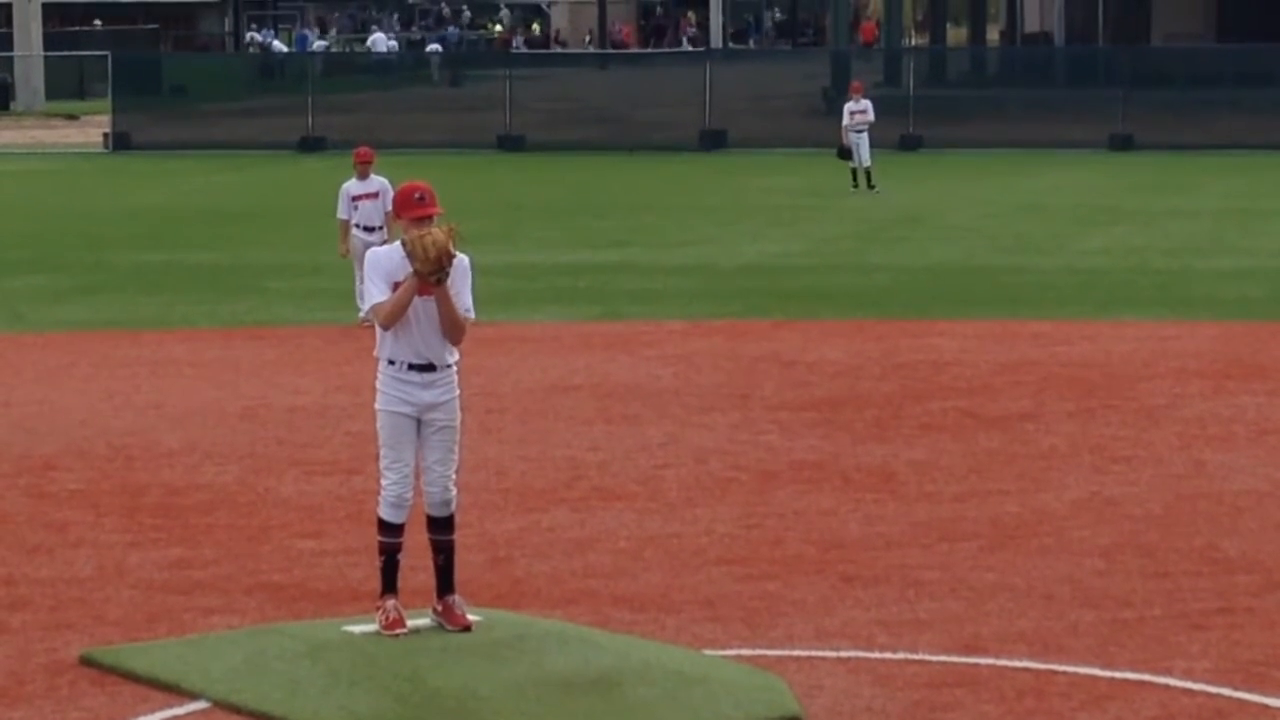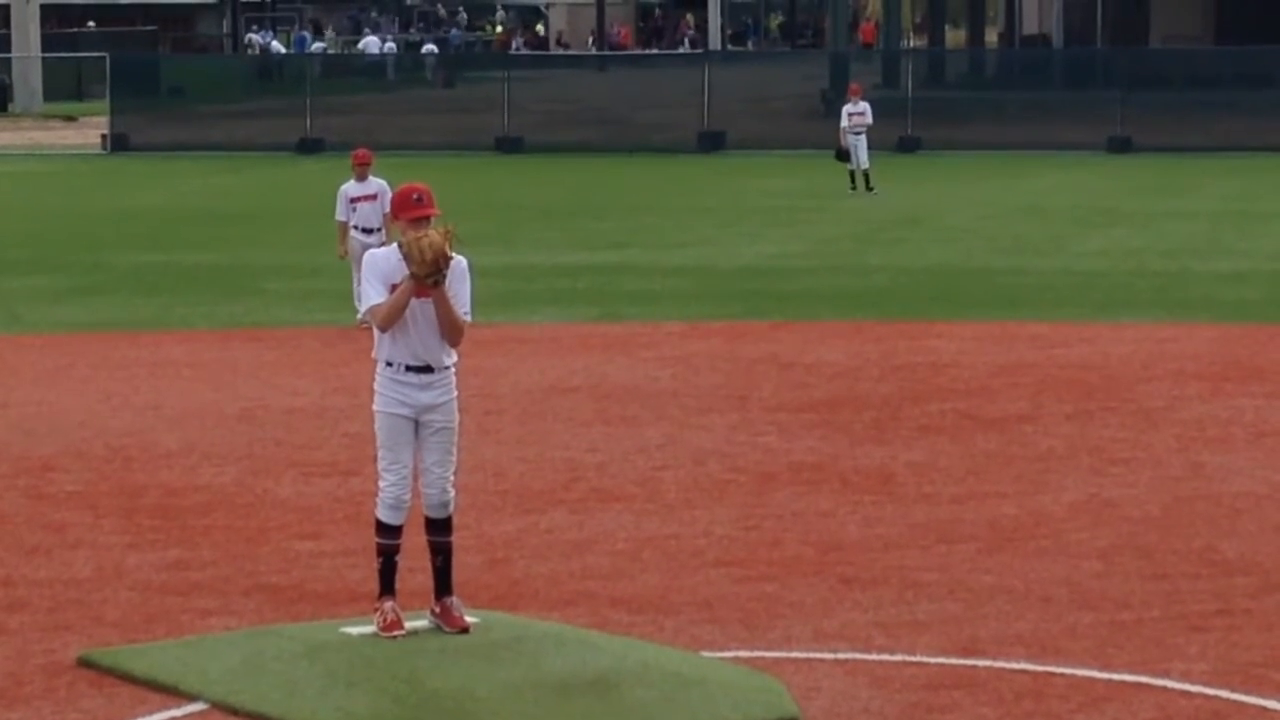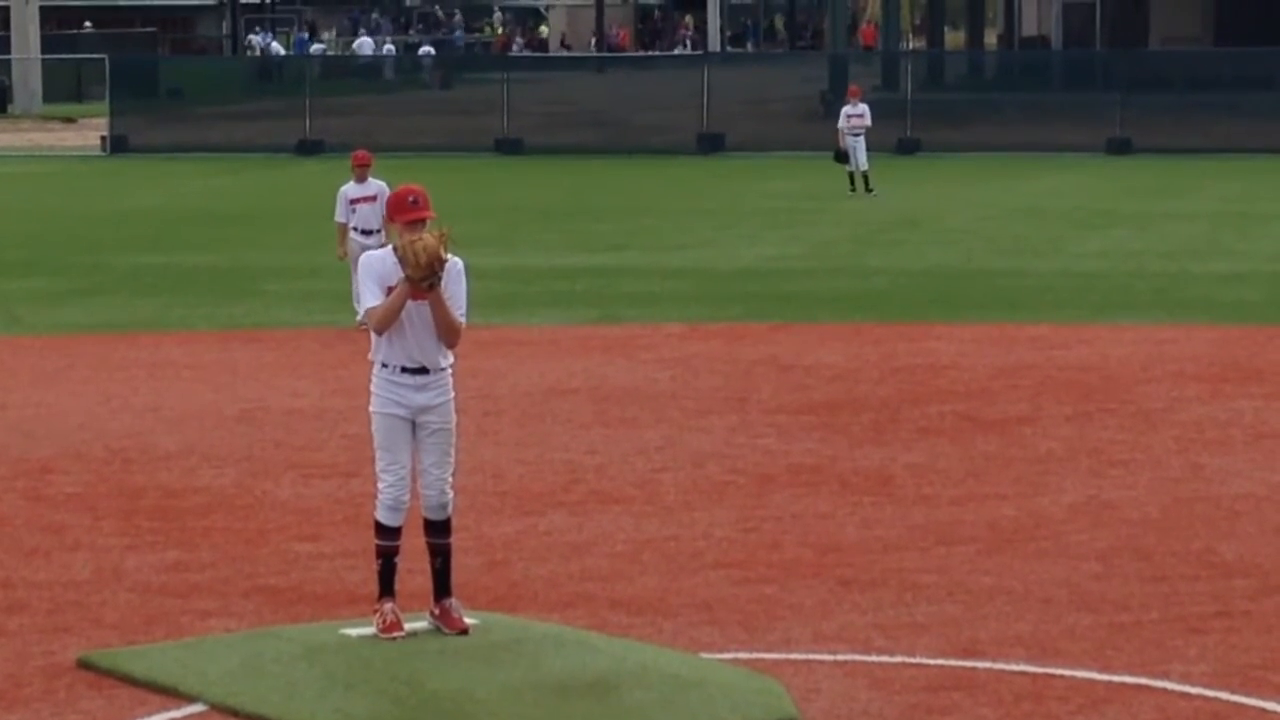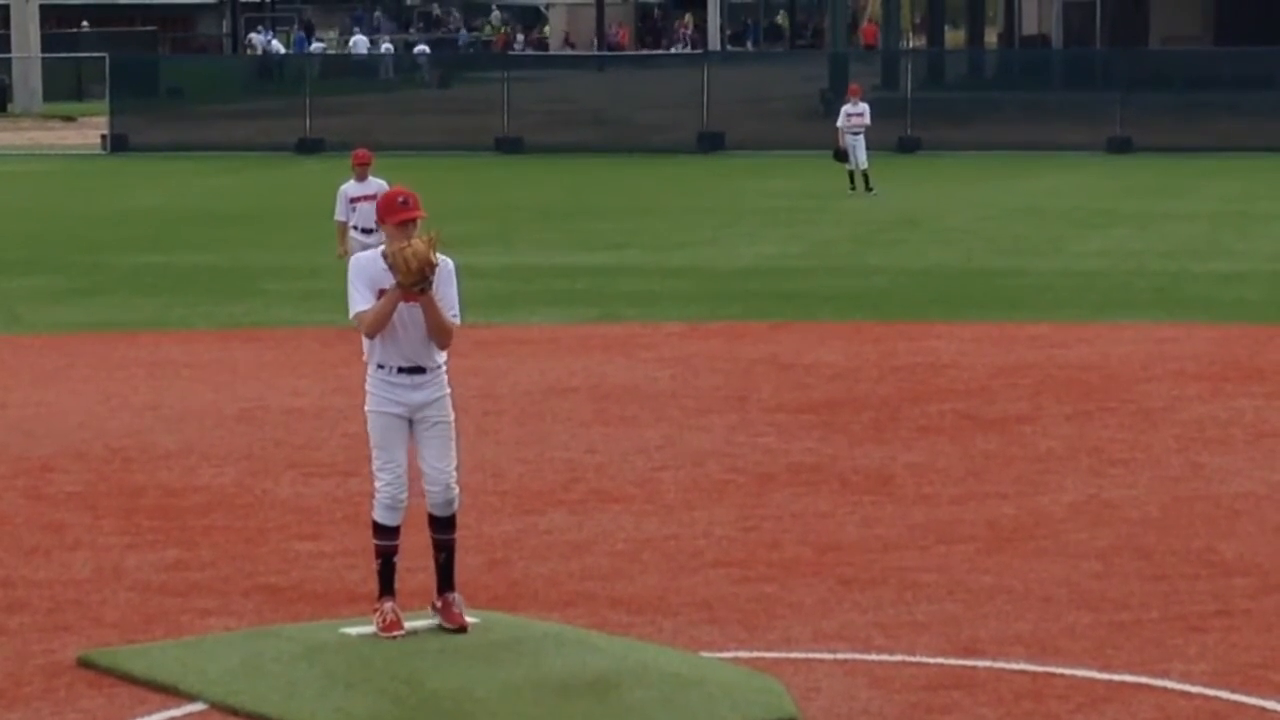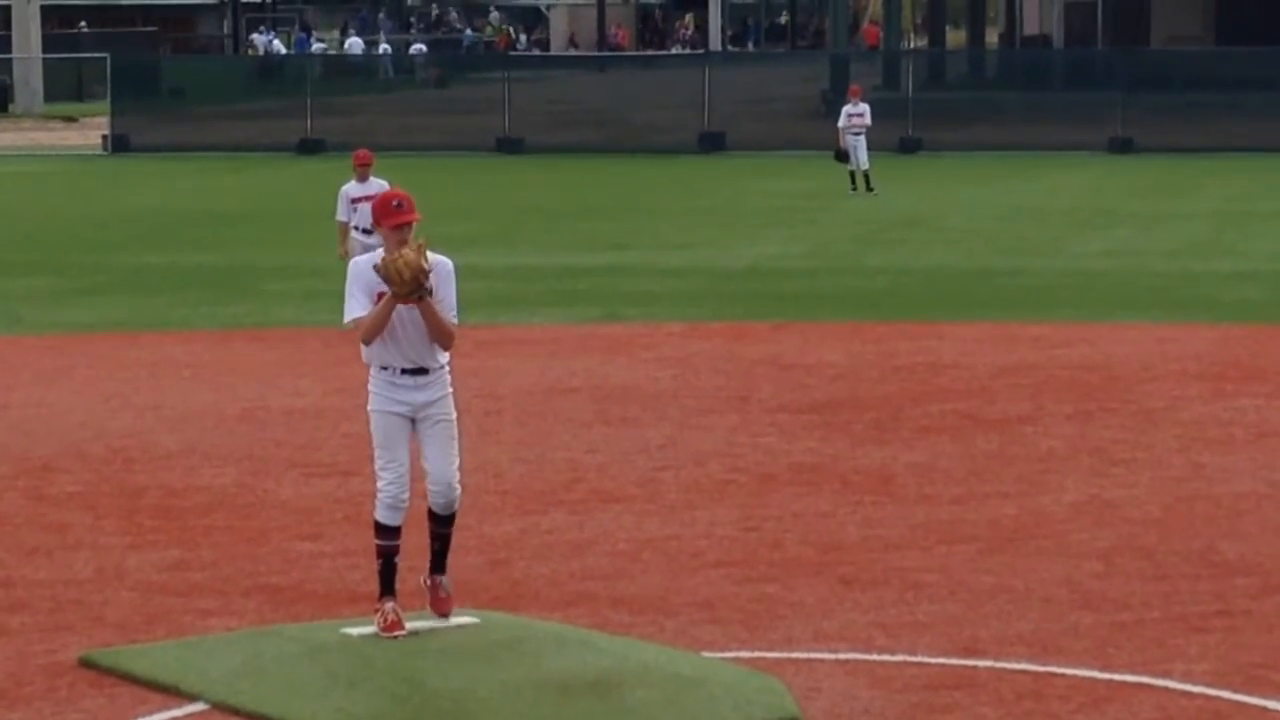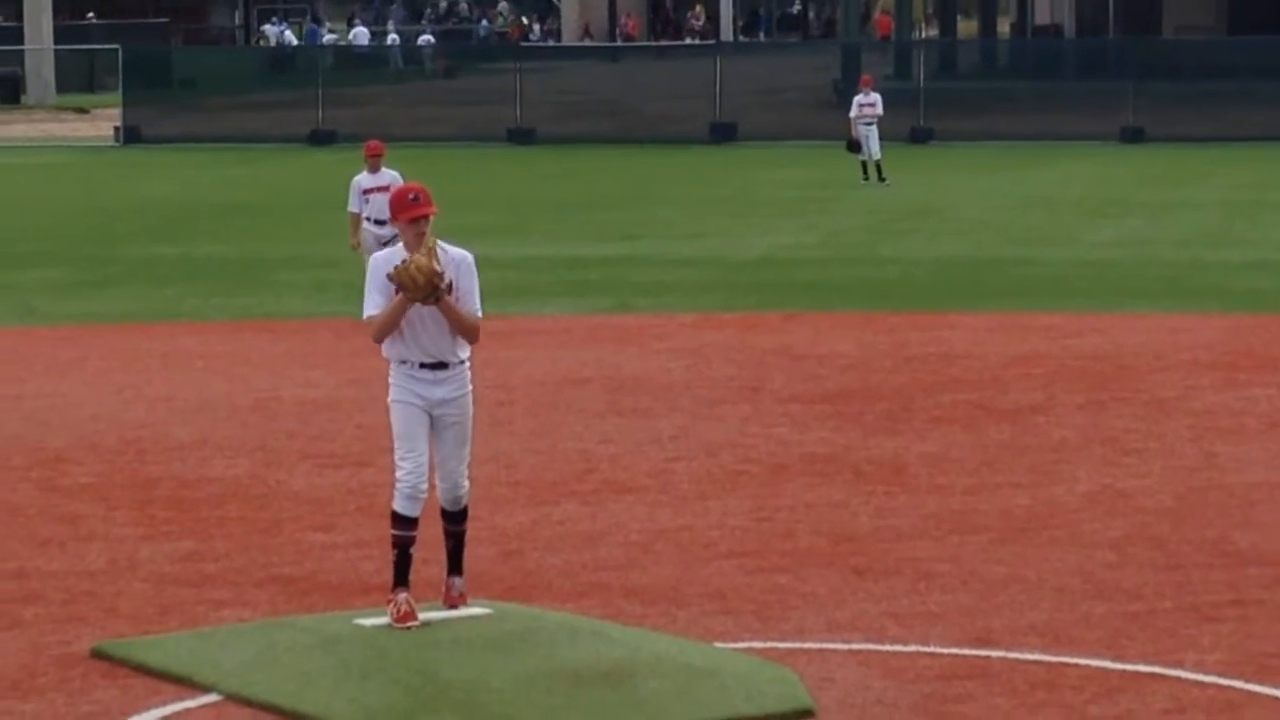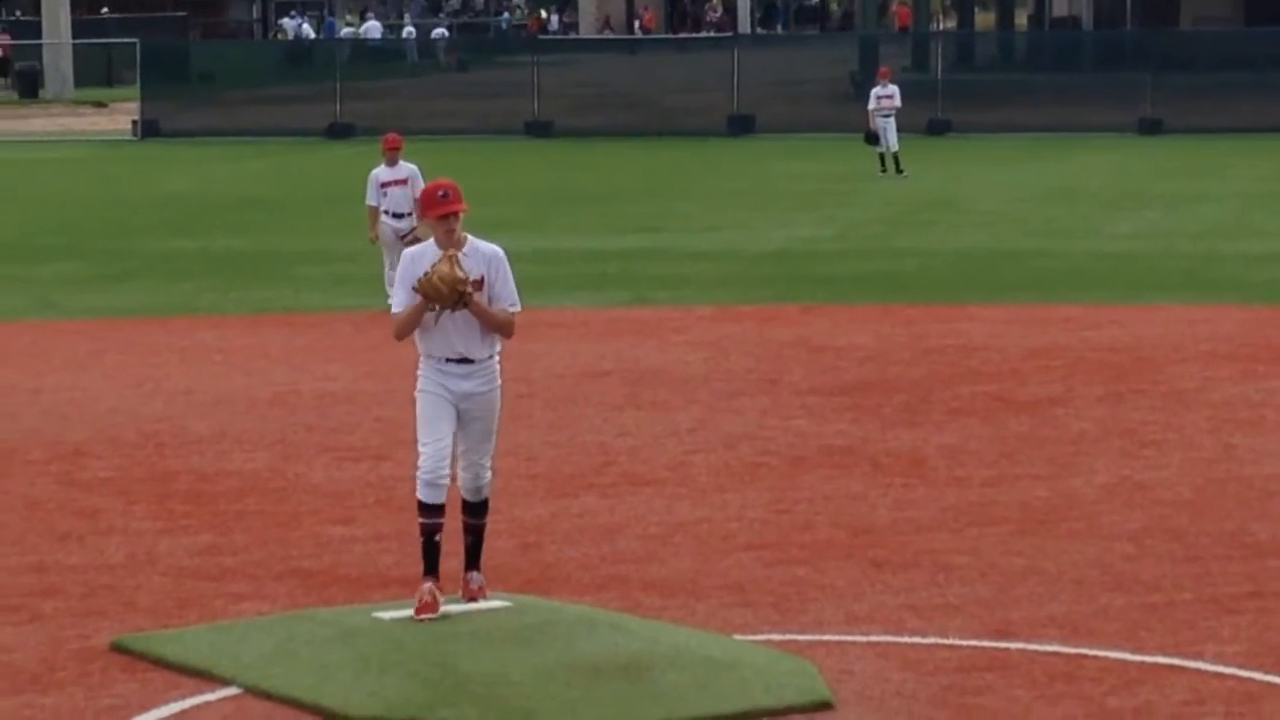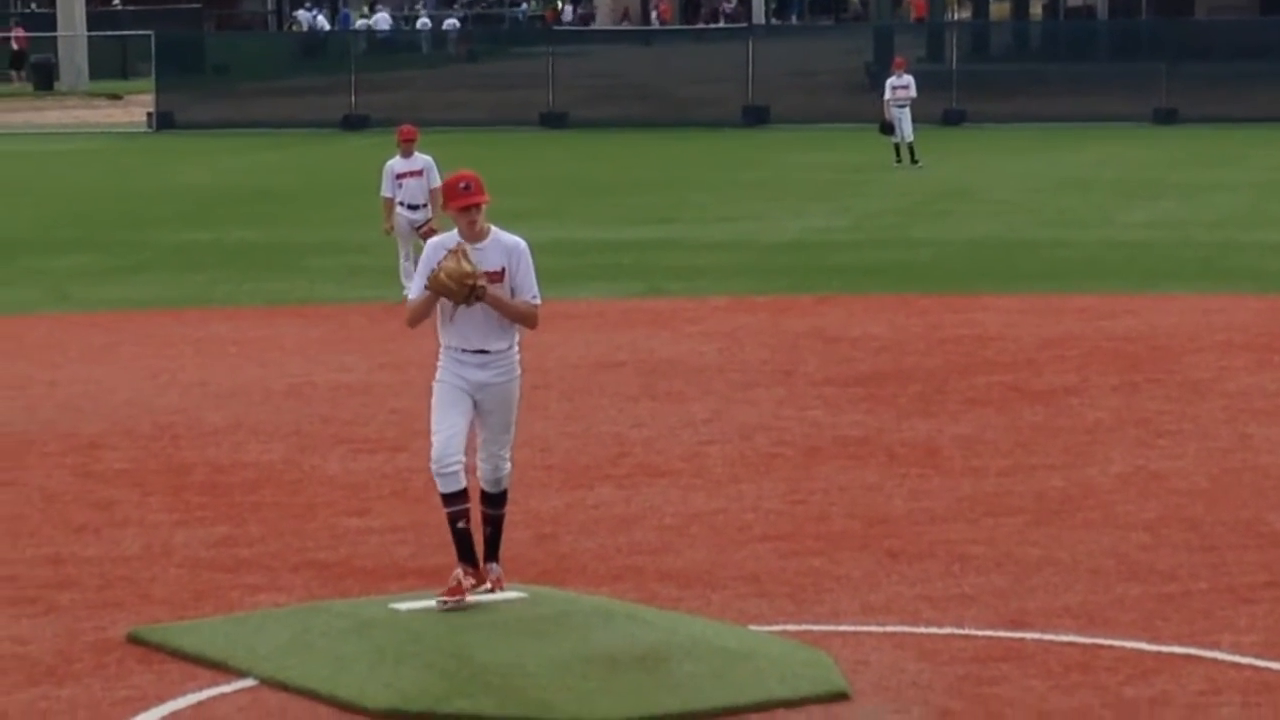
dt=0.2s
person 1, frame 1
left shoulder: (457, 263)
right shoulder: (380, 260)
left elbow: (459, 334)
right elbow: (384, 318)
left wrist: (439, 282)
right wrist: (417, 275)
left hip: (442, 386)
right hip: (396, 385)
left knee: (441, 489)
right knee: (396, 488)
left ankle: (446, 595)
right ankle: (388, 596)
person 1, frame 2
left shoulder: (455, 265)
right shoulder: (377, 262)
left elbow: (457, 336)
right elbow: (381, 320)
left wrist: (437, 284)
right wrist: (414, 277)
left hip: (440, 387)
right hip: (394, 386)
left knee: (439, 490)
right knee: (394, 490)
left ankle: (444, 597)
right ankle: (386, 597)
person 1, frame 3
left shoulder: (450, 267)
right shoulder: (373, 264)
left elbow: (454, 338)
right elbow: (377, 323)
left wrist: (432, 288)
right wrist: (409, 280)
left hip: (436, 389)
right hip: (391, 388)
left knee: (438, 492)
right knee: (393, 492)
left ankle: (443, 600)
right ankle: (386, 599)
person 1, frame 4
left shoulder: (442, 266)
right shoulder: (363, 266)
left elbow: (447, 339)
right elbow: (368, 327)
left wrist: (425, 291)
right wrist: (400, 285)
left hip: (432, 388)
right hip: (386, 389)
left knee: (443, 487)
right knee: (390, 492)
left ankle: (446, 595)
right ankle: (386, 598)
person 1, frame 5
left shoulder: (440, 267)
right shoulder: (362, 269)
left elbow: (449, 339)
right elbow: (364, 334)
left wrist: (421, 299)
right wrist: (395, 293)
left hip: (434, 387)
right hip: (388, 390)
left knee: (445, 485)
right knee: (392, 492)
left ankle: (437, 574)
right ankle: (387, 598)
person 1, frame 6
left shoulder: (460, 261)
right shoulder: (382, 264)
left elbow: (474, 332)
right elbow: (376, 333)
left wrist: (440, 298)
right wrist: (405, 295)
left hip: (454, 382)
right hip: (407, 383)
left knee: (453, 484)
right knee: (410, 481)
left ankle: (454, 574)
right ankle: (400, 588)
person 1, frame 7
left shoulder: (491, 256)
right shoulder: (413, 260)
left elbow: (509, 327)
right elbow: (398, 330)
left wrist: (470, 302)
right wrist: (425, 299)
left hip: (482, 378)
right hip: (435, 377)
left knee: (476, 474)
right knee: (432, 470)
left ankle: (473, 570)
right ankle: (429, 579)
person 1, frame 8
left shoulder: (513, 248)
right shoulder: (436, 249)
left elbow: (532, 318)
right elbow: (412, 318)
left wrist: (488, 294)
right wrist: (435, 288)
left hip: (500, 368)
right hip: (453, 367)
left knee: (495, 466)
right knee: (445, 458)
left ankle: (490, 561)
right ankle: (469, 565)
